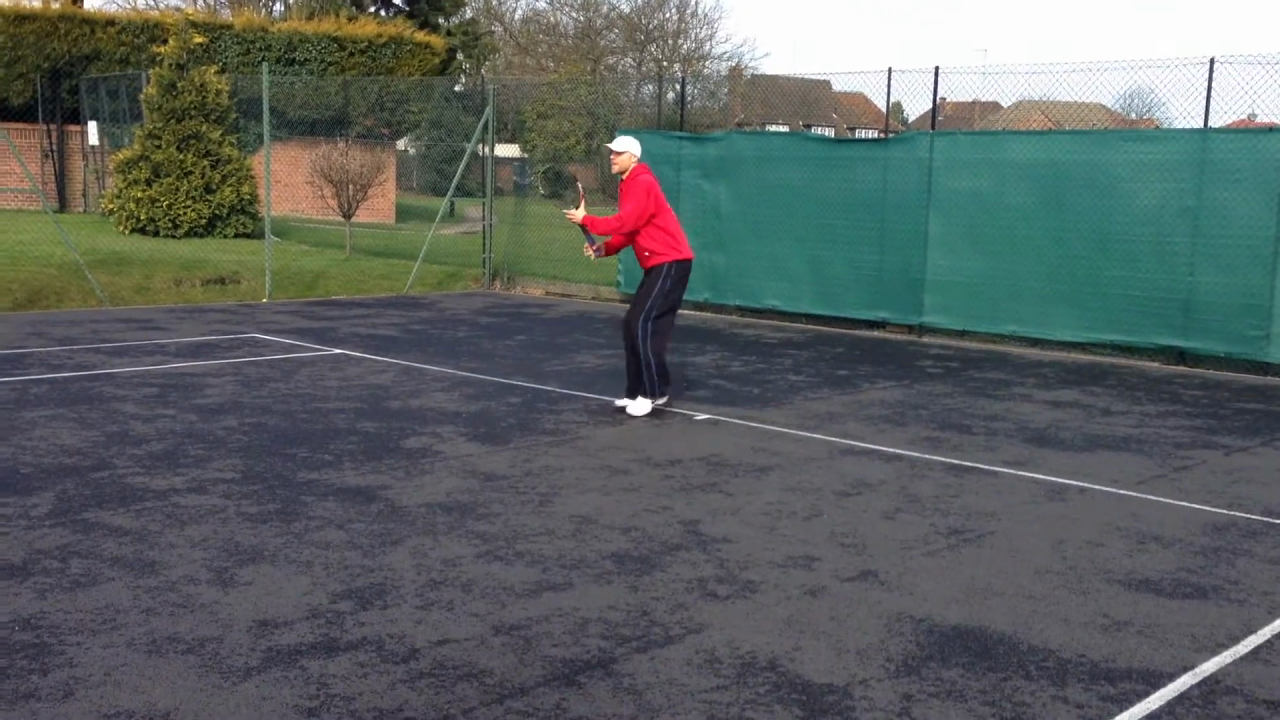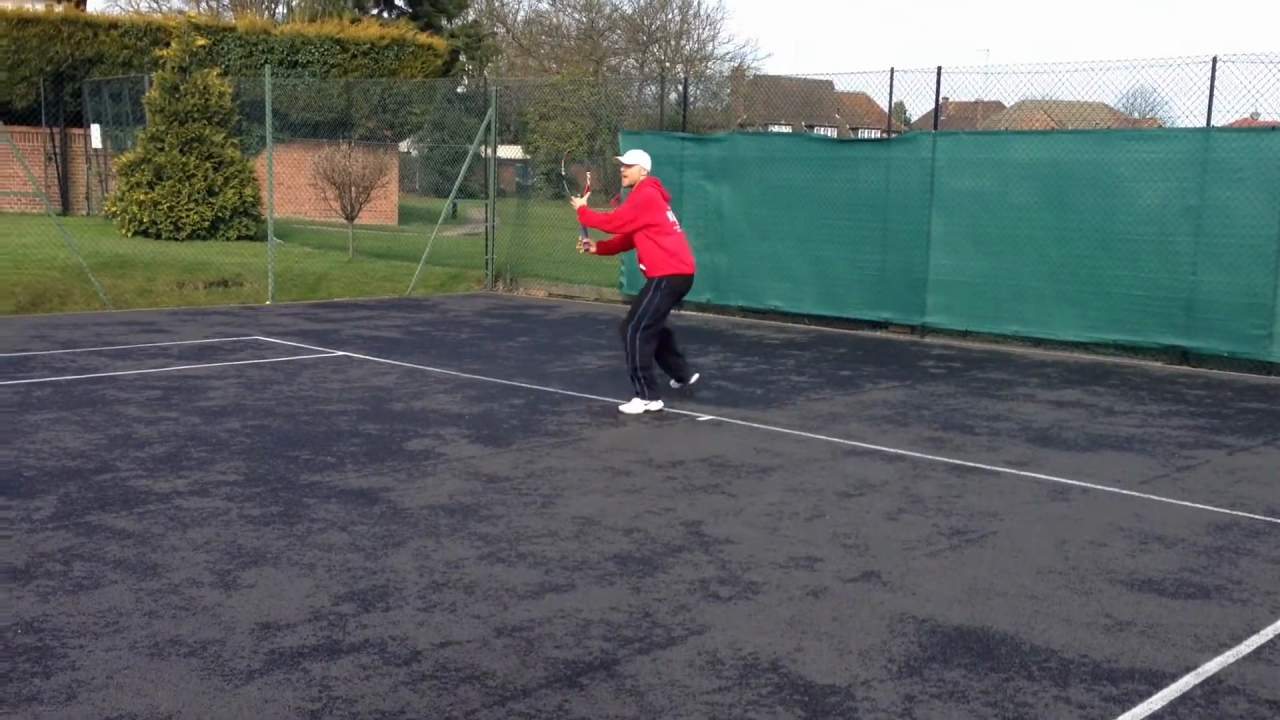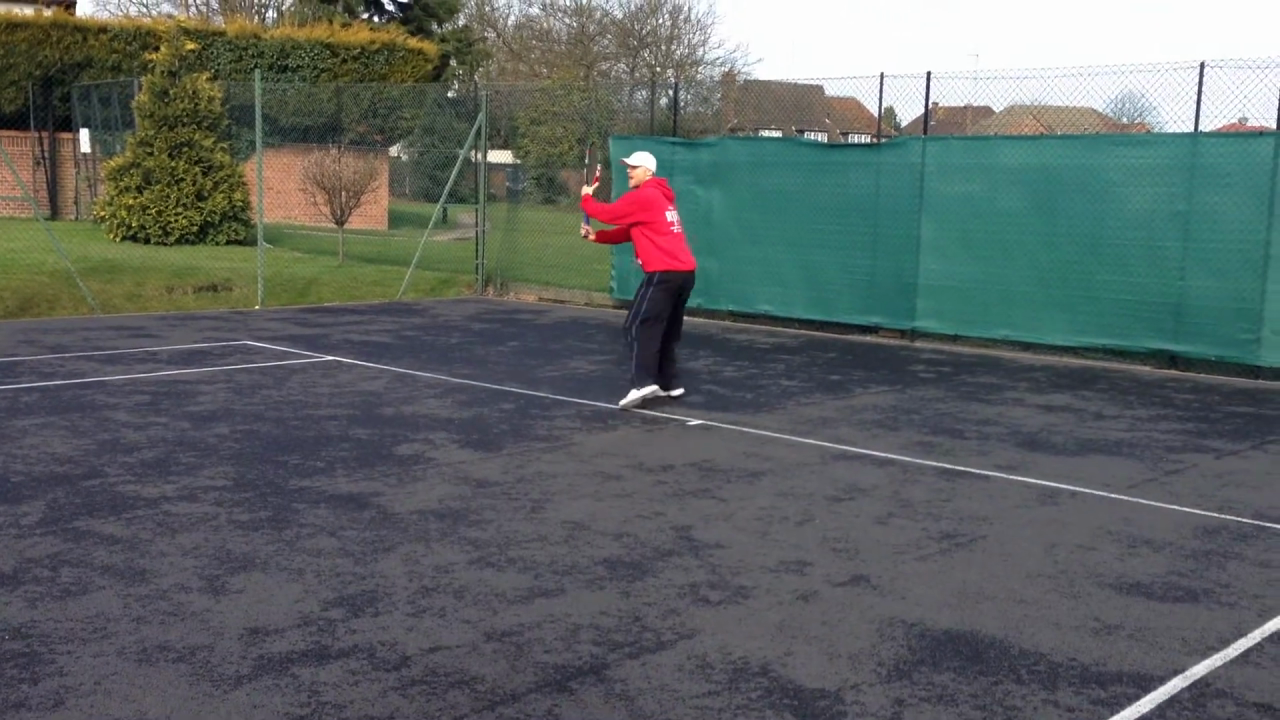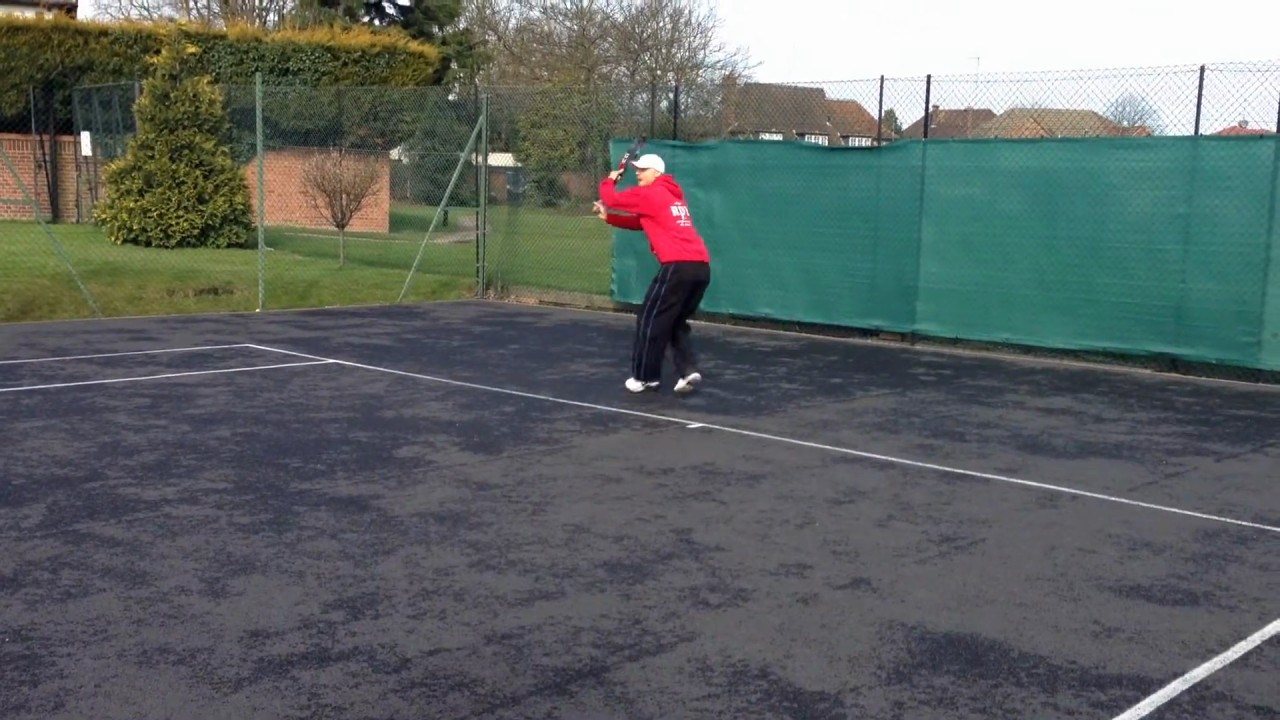
dt=0.2s
person 1, frame 1
left shoulder: (643, 183)
right shoulder: (627, 186)
left elbow: (626, 223)
right elbow: (627, 230)
left wrist: (586, 220)
right wrist: (605, 248)
left hip: (670, 263)
right hip: (657, 265)
left knee: (645, 325)
right knee: (633, 324)
left ankle: (653, 392)
right ankle: (640, 391)
person 1, frame 2
left shoulder: (645, 196)
right shoulder: (646, 196)
left elbow: (614, 222)
right elbow: (629, 238)
left wrist: (582, 210)
right wrist: (598, 247)
left hip: (669, 275)
right hip: (679, 273)
left knee: (634, 330)
right knee: (652, 327)
left ankle: (647, 396)
right ankle: (682, 373)
person 1, frame 3
left shoulder: (643, 196)
right shoulder: (658, 197)
left elbow: (608, 214)
right elbow: (629, 231)
left wrist: (586, 199)
right wrist: (596, 236)
left hip: (663, 272)
right hip: (685, 272)
left knee: (638, 326)
right knee: (666, 327)
left ankle: (643, 384)
right ankle: (670, 383)
person 1, frame 4
left shoulder: (647, 194)
right shoulder: (672, 196)
left elbow: (612, 199)
right elbow: (639, 221)
left wrist: (609, 181)
right wrist: (608, 217)
left hip: (677, 267)
right hip: (701, 267)
left knee: (650, 321)
right knee: (677, 323)
left ankle: (645, 377)
right ankle: (688, 370)
